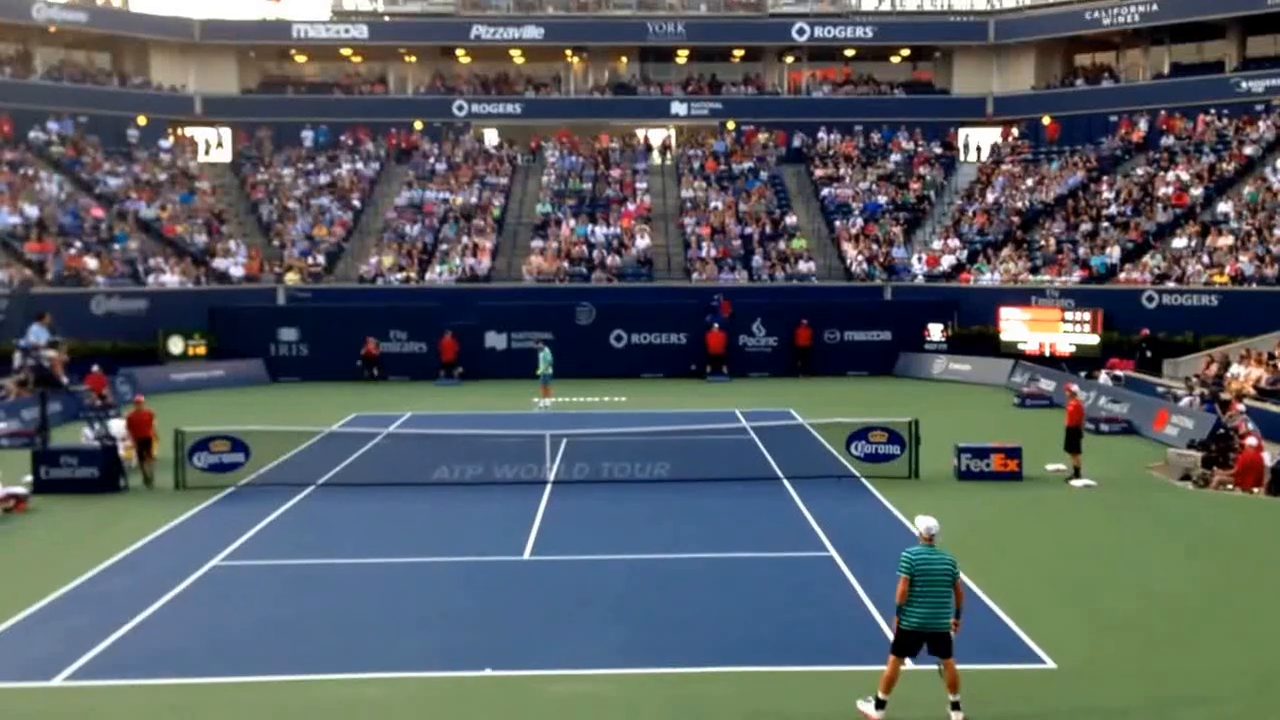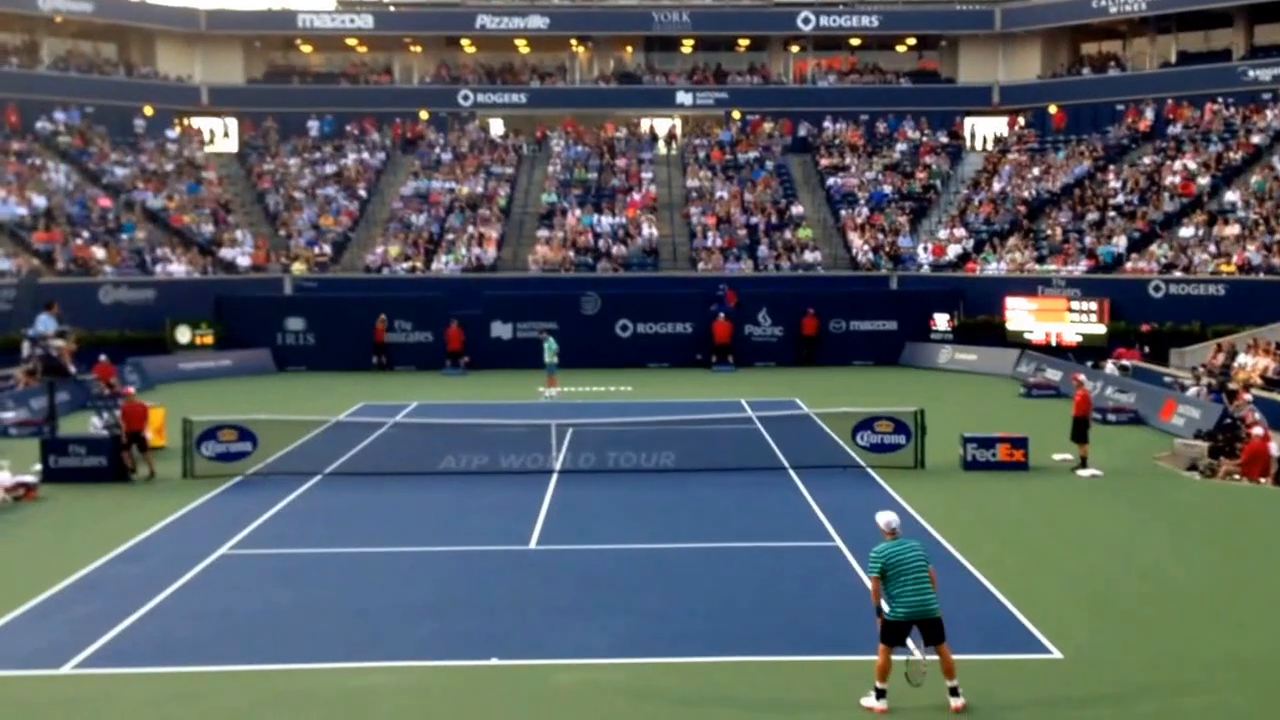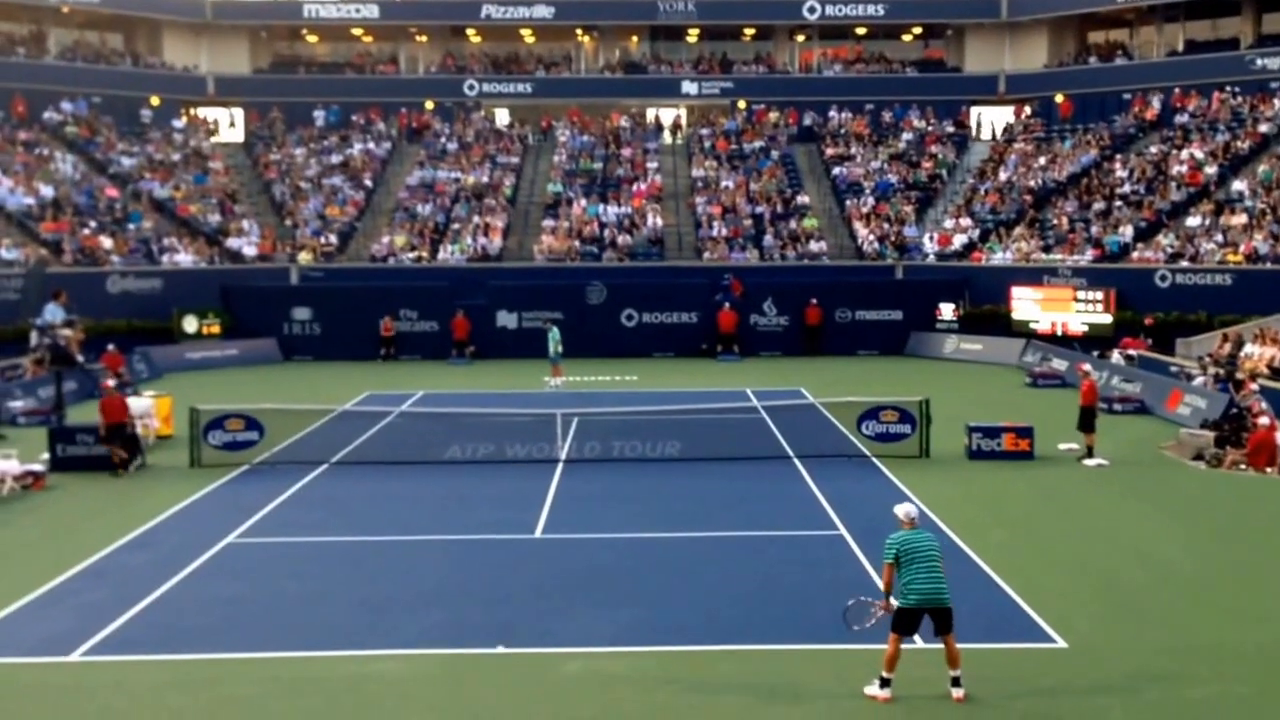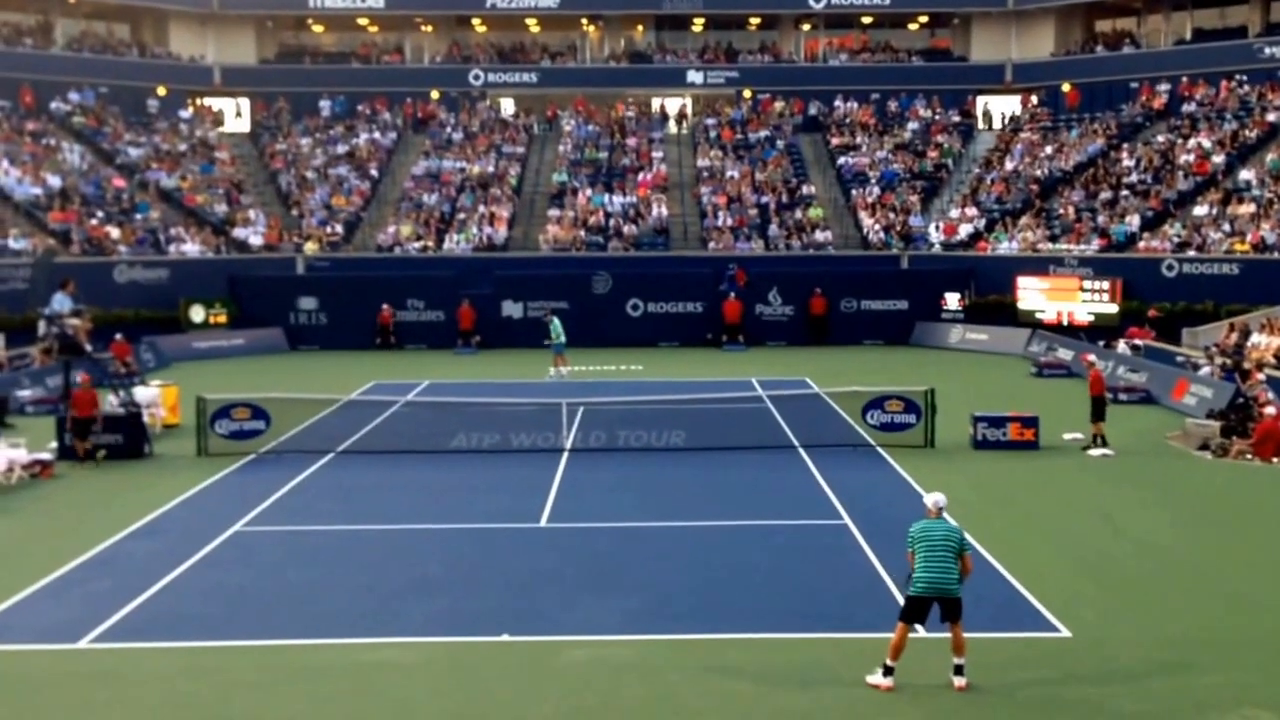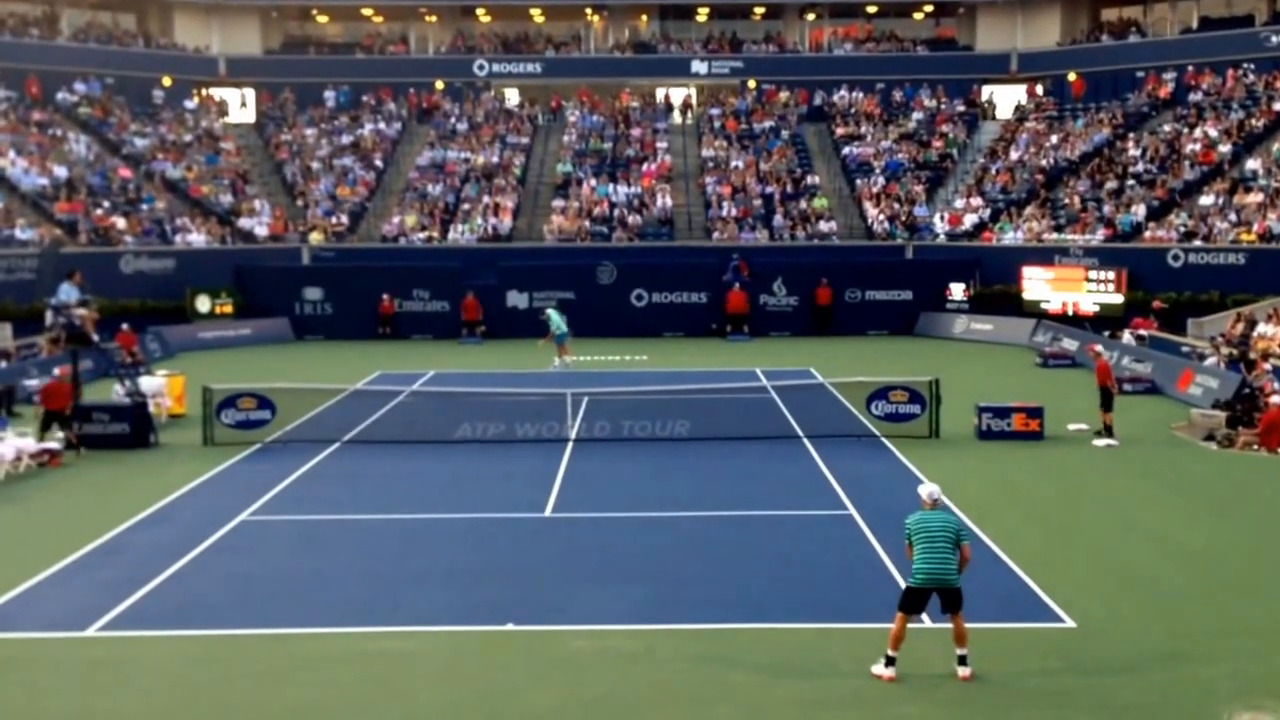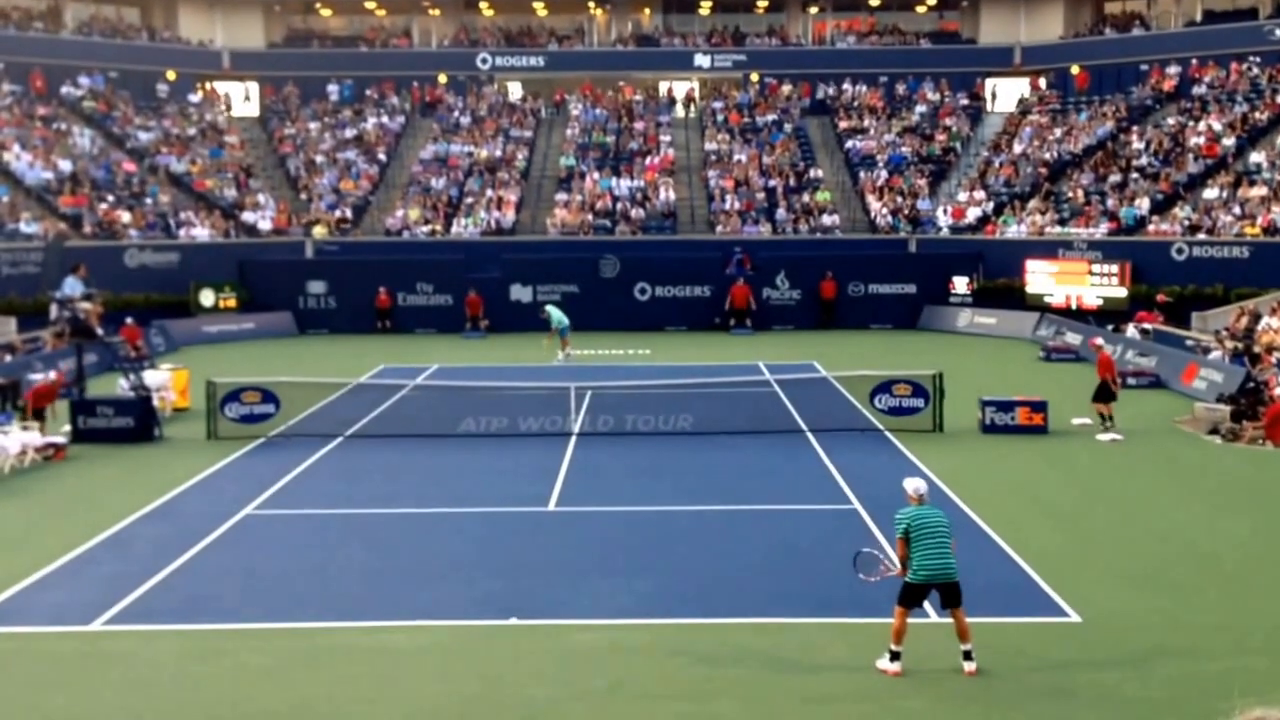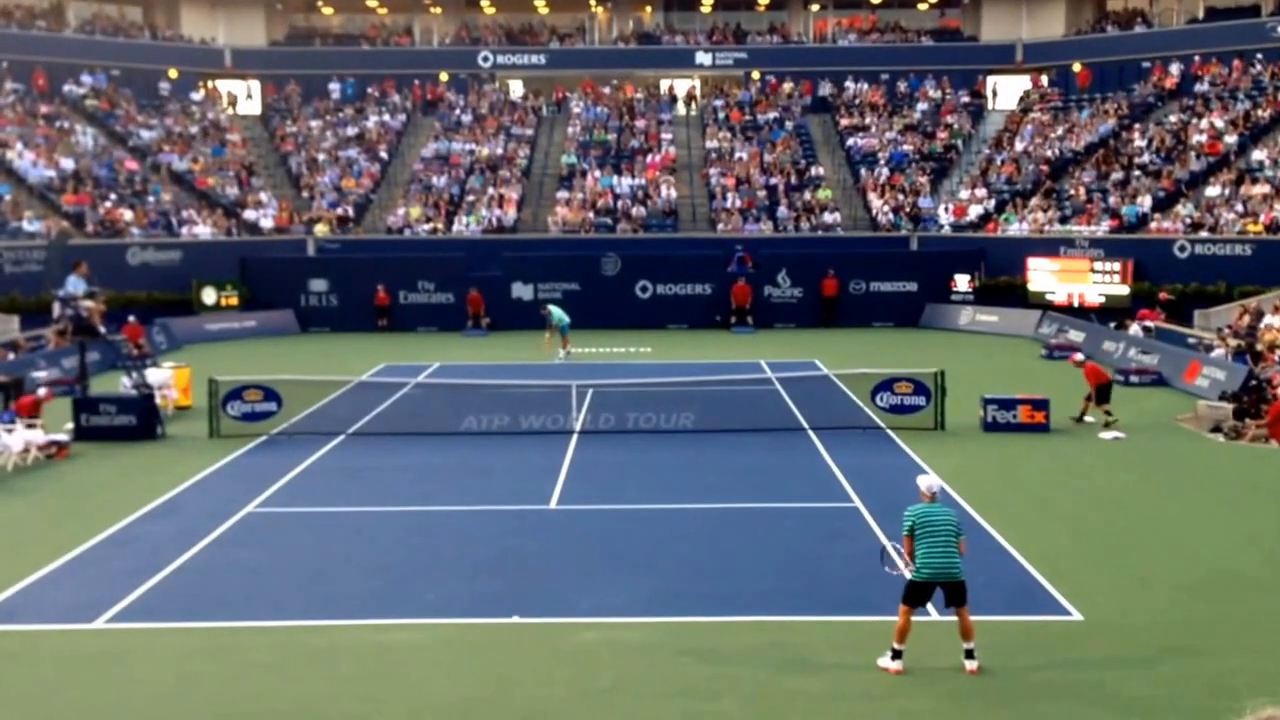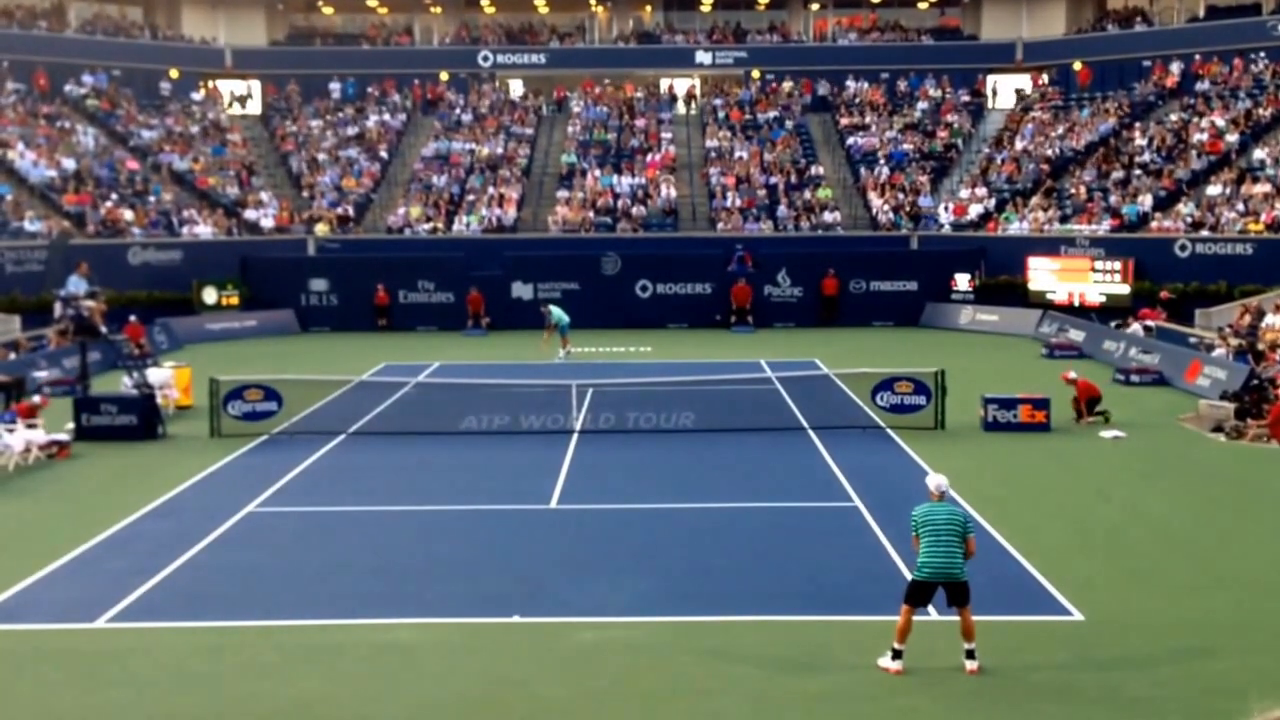
dt=0.4s
person 1, frame 1
left shoulder: (910, 555)
right shoulder: (949, 559)
left elbow: (903, 589)
right elbow: (959, 591)
left wrist: (898, 615)
right wrist: (957, 616)
left hip: (912, 621)
right hip: (941, 622)
left knee: (894, 662)
right knee: (949, 663)
person 1, frame 2
left shoulder: (878, 553)
right shoulder: (916, 546)
left elbow: (876, 588)
right elbow: (931, 578)
left wrist: (879, 614)
left hip: (899, 612)
right hip: (929, 608)
left knee: (884, 650)
right knee: (943, 649)
left ankle: (879, 698)
right ankle: (955, 697)
person 1, frame 3
left shoulder: (894, 540)
right shoulder: (932, 539)
left elbow: (888, 576)
left wrist: (887, 599)
left hip: (911, 599)
right hip: (941, 597)
left knee: (895, 639)
right knee: (948, 640)
left ankle: (884, 687)
right ankle: (957, 687)
person 1, frame 4
left shoulder: (916, 528)
right shoulder: (957, 531)
right elbow: (968, 567)
left hip: (921, 587)
right hip: (950, 587)
left knee: (902, 628)
right knee: (956, 627)
left ankle: (886, 675)
right ankle: (959, 676)
person 1, frame 5
left shoulder: (912, 520)
right shoulder: (954, 521)
right elbow: (966, 556)
left hip: (920, 578)
right hip: (949, 578)
left knee: (901, 618)
right knee: (957, 617)
left ankle: (889, 666)
right ankle: (963, 666)
person 1, frame 6
left shoulder: (903, 515)
right shoulder: (940, 515)
left elbow: (901, 552)
right elbow: (949, 549)
left wrist: (903, 568)
left hip: (919, 574)
right hip: (948, 572)
left knee: (900, 612)
right knee: (958, 613)
left ankle: (894, 661)
right ankle: (969, 660)
person 1, frame 7
left shoulder: (912, 512)
right shoulder: (952, 514)
left elbow: (908, 549)
right elbow: (961, 550)
left wrist: (915, 564)
left hip: (924, 573)
right hip: (953, 572)
left knee: (905, 611)
right knee: (962, 612)
left ankle: (895, 659)
right ankle: (970, 659)
person 1, frame 8
left shoulder: (919, 512)
right shoulder: (961, 513)
left elbow: (918, 547)
right elbow: (971, 549)
left hip: (925, 571)
right hip: (955, 572)
left knee: (907, 611)
right knee: (965, 612)
left ankle: (896, 659)
right ankle: (971, 659)
